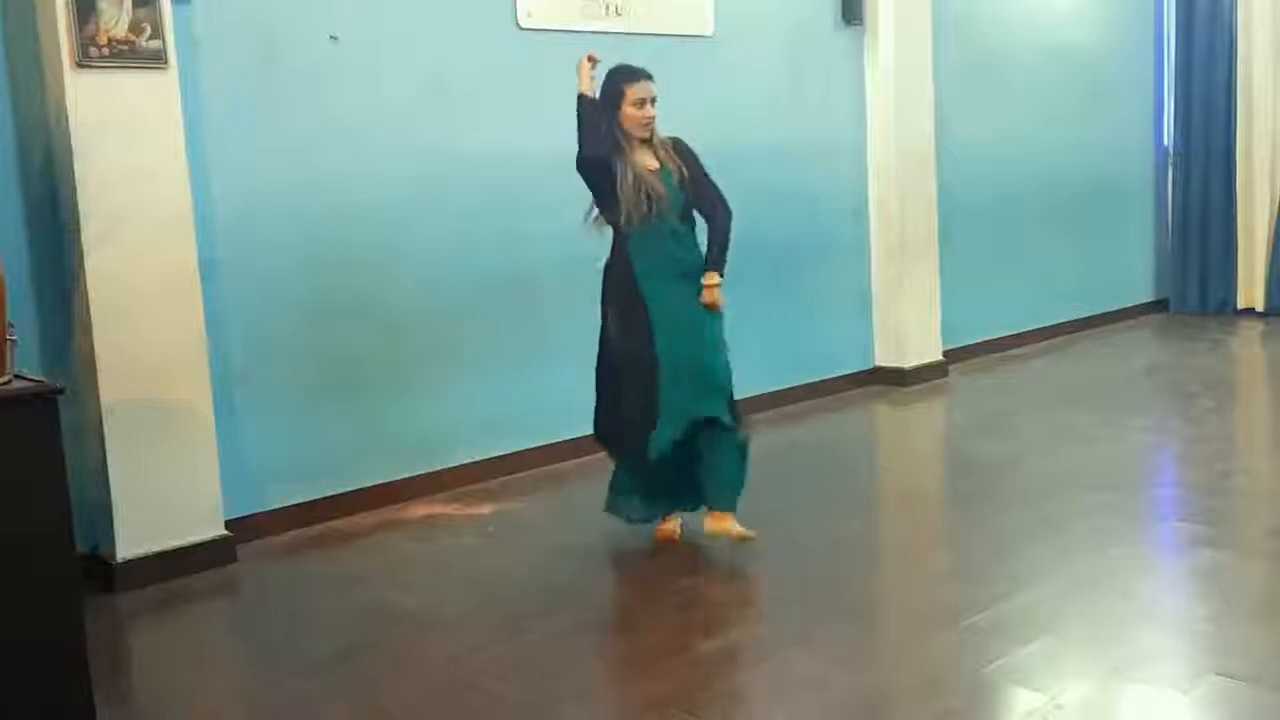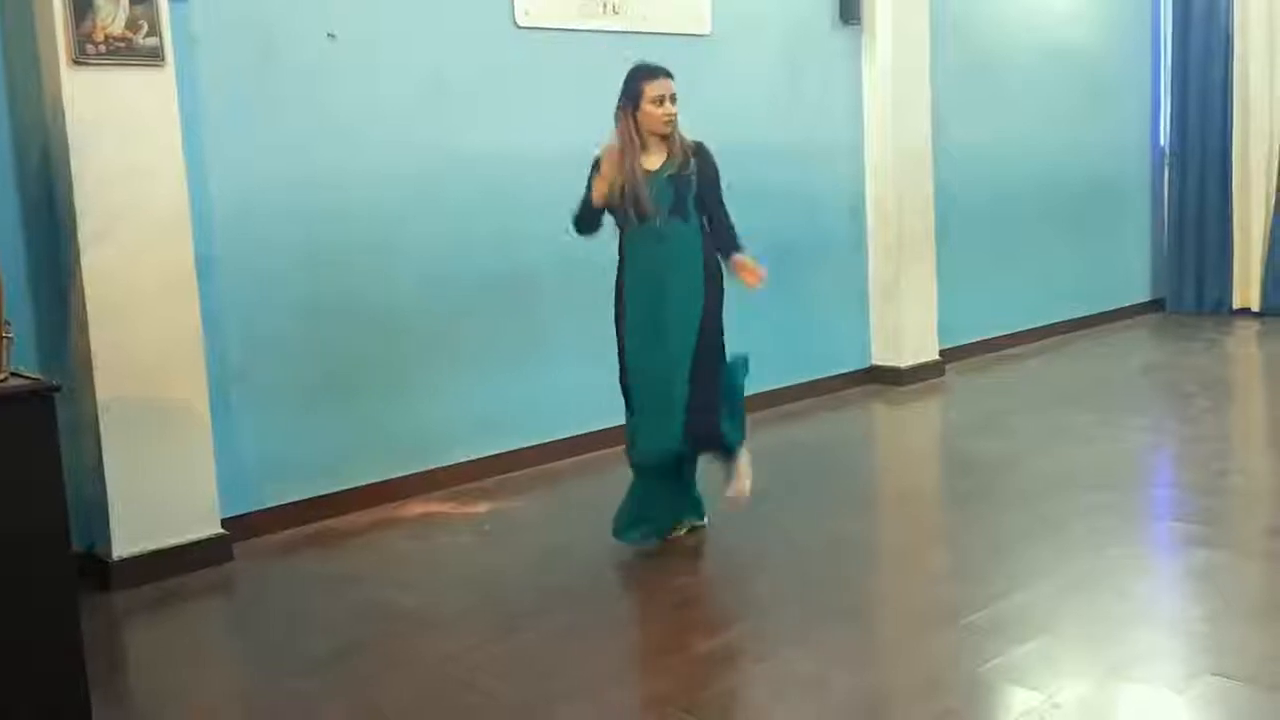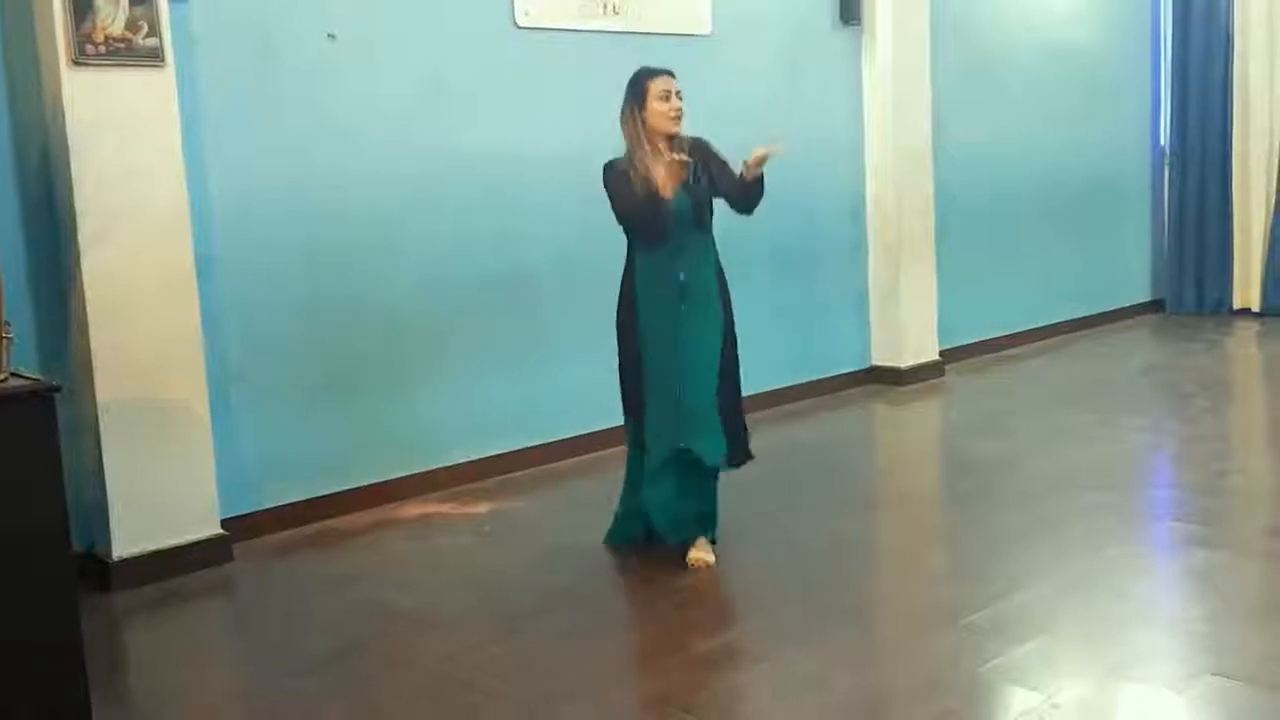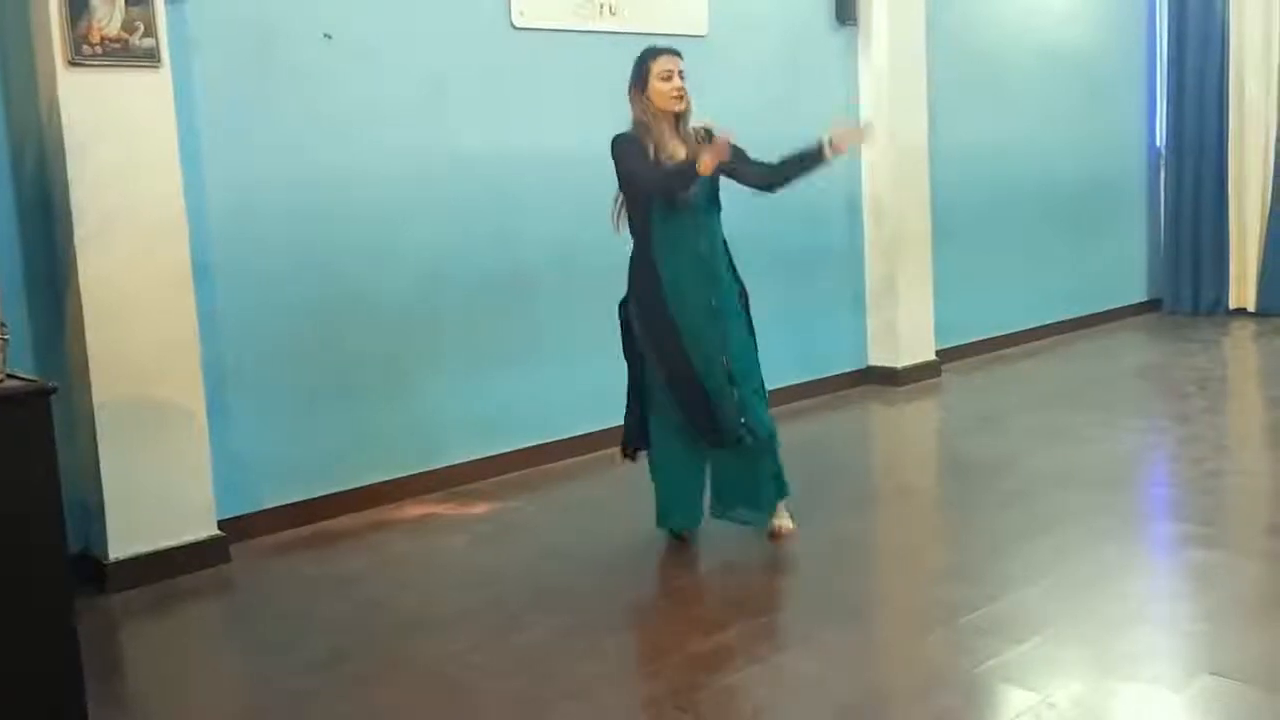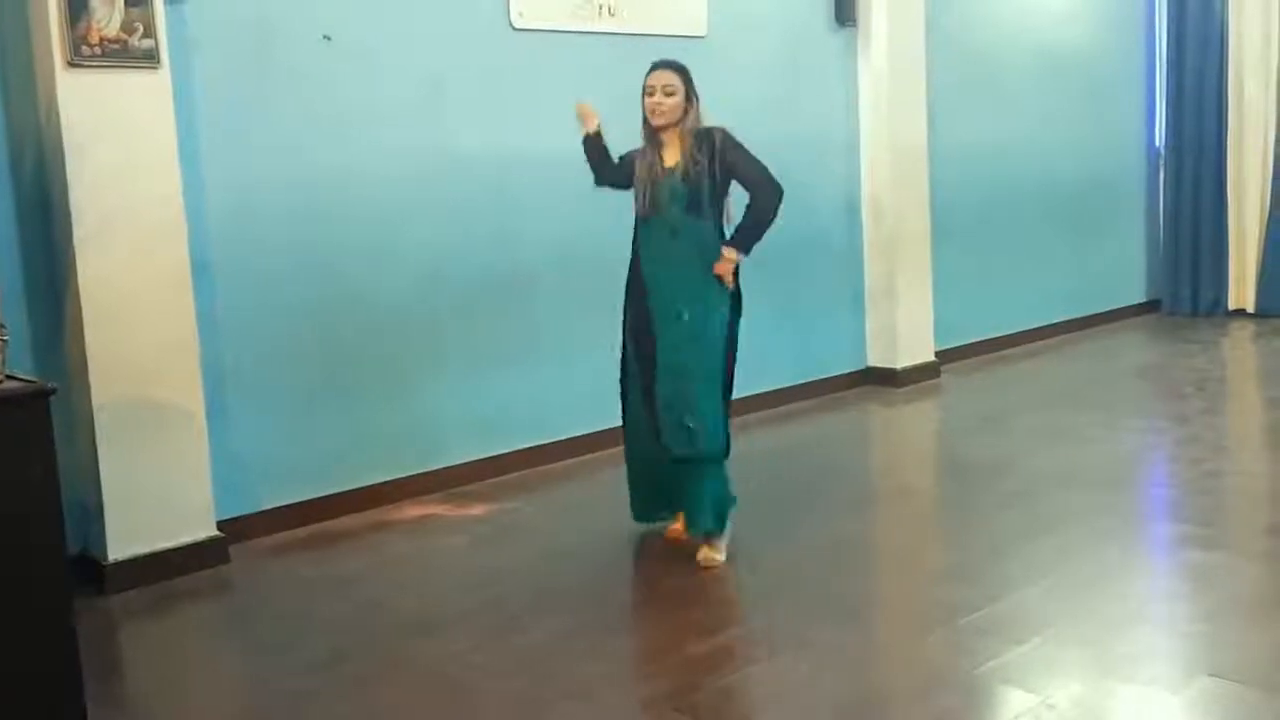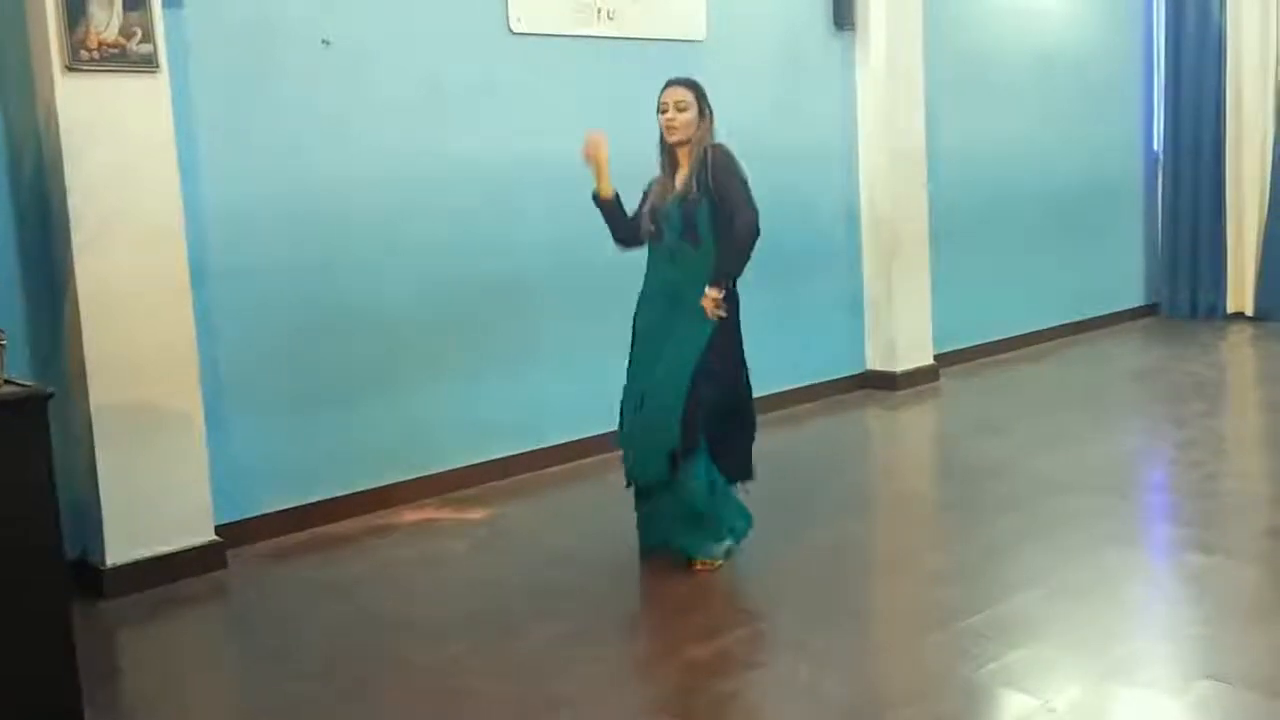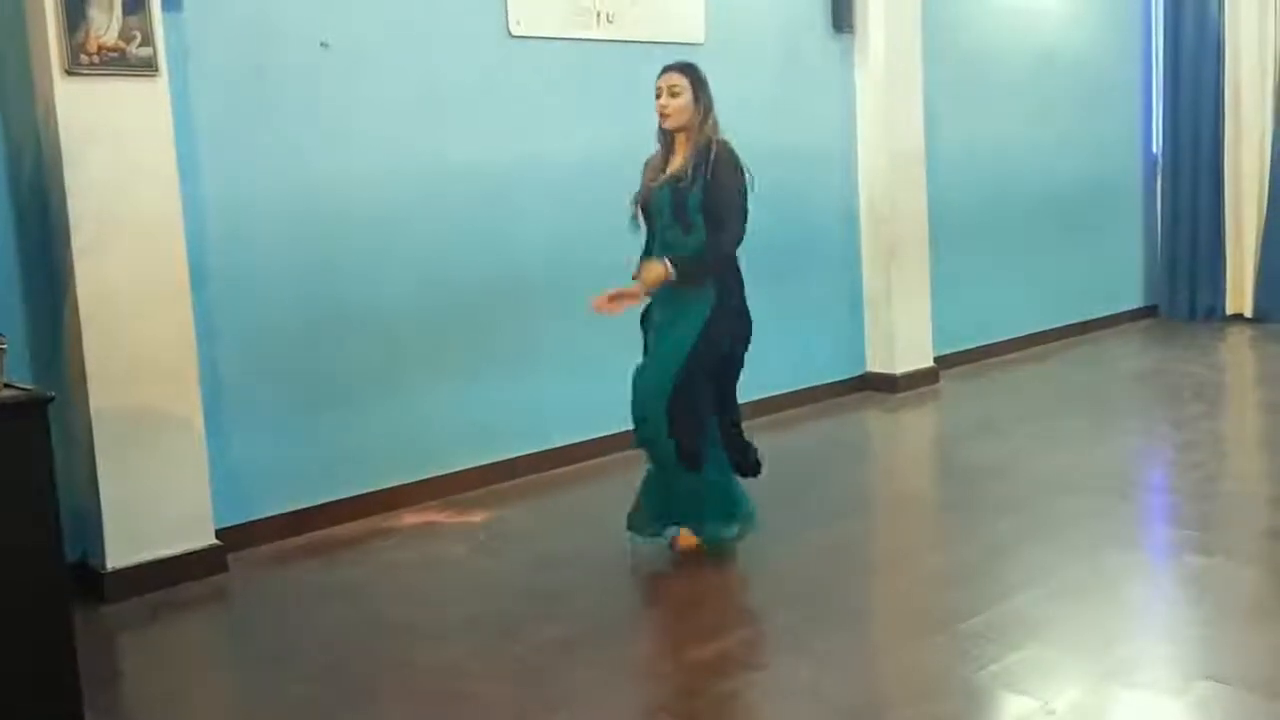
dt=0.5s
person 1, frame 1
left shoulder: (676, 154)
right shoulder: (604, 167)
left elbow: (717, 210)
right elbow: (593, 150)
left wrist: (713, 273)
right wrist: (586, 90)
left hip: (689, 286)
right hip: (639, 296)
left knee: (710, 385)
right knee: (653, 399)
left ankle: (720, 507)
right ankle: (666, 503)
person 1, frame 2
left shoulder: (695, 156)
right shoulder: (612, 163)
left elbow: (716, 221)
right elbow: (584, 224)
left wrist: (736, 256)
right wrist: (603, 185)
left hip: (691, 284)
right hip: (639, 293)
left knee: (687, 389)
right knee: (650, 397)
left ankle: (733, 444)
right ankle: (672, 510)
person 1, frame 3
left shoulder: (699, 154)
right shoulder: (620, 172)
left elbow: (743, 202)
right elbow: (639, 225)
left wrist: (753, 171)
right wrist: (663, 186)
left hip: (702, 300)
right hip: (649, 305)
left knee: (702, 411)
right knee: (656, 413)
left ankle: (696, 530)
right ankle: (656, 520)
person 1, frame 4
left shoulder: (704, 139)
right shoulder: (629, 146)
left elbow: (766, 176)
right elbow: (655, 190)
left wrist: (825, 148)
right wrist: (700, 166)
left hip: (715, 281)
right hip: (661, 288)
left knee: (737, 389)
right knee: (675, 395)
left ankle: (767, 501)
right ankle: (681, 511)
person 1, frame 5
left shoulder: (714, 144)
right shoulder: (639, 162)
left elbow: (768, 192)
right elbow: (607, 174)
left wrist: (735, 249)
right wrist: (592, 129)
left hip: (706, 292)
right hip: (652, 296)
left knee: (695, 403)
right knee: (651, 409)
left ankle: (708, 523)
right ankle: (680, 506)
person 1, frame 6
left shoulder: (718, 161)
right shoulder: (659, 184)
left elbow: (747, 222)
right elbow: (629, 237)
left wrist: (720, 285)
right wrist: (603, 177)
left hip: (701, 314)
right hip: (657, 312)
left knee: (676, 420)
right knee: (649, 418)
left ankle: (717, 527)
right ankle: (676, 528)
person 1, frame 7
left shoulder: (719, 157)
right shoulder: (655, 167)
left elbow: (731, 231)
left wrist: (670, 270)
right wrist: (635, 287)
left hip: (709, 299)
right hip: (668, 303)
left knee: (676, 397)
right knee: (659, 400)
left ankle: (717, 514)
right ankle: (688, 512)
